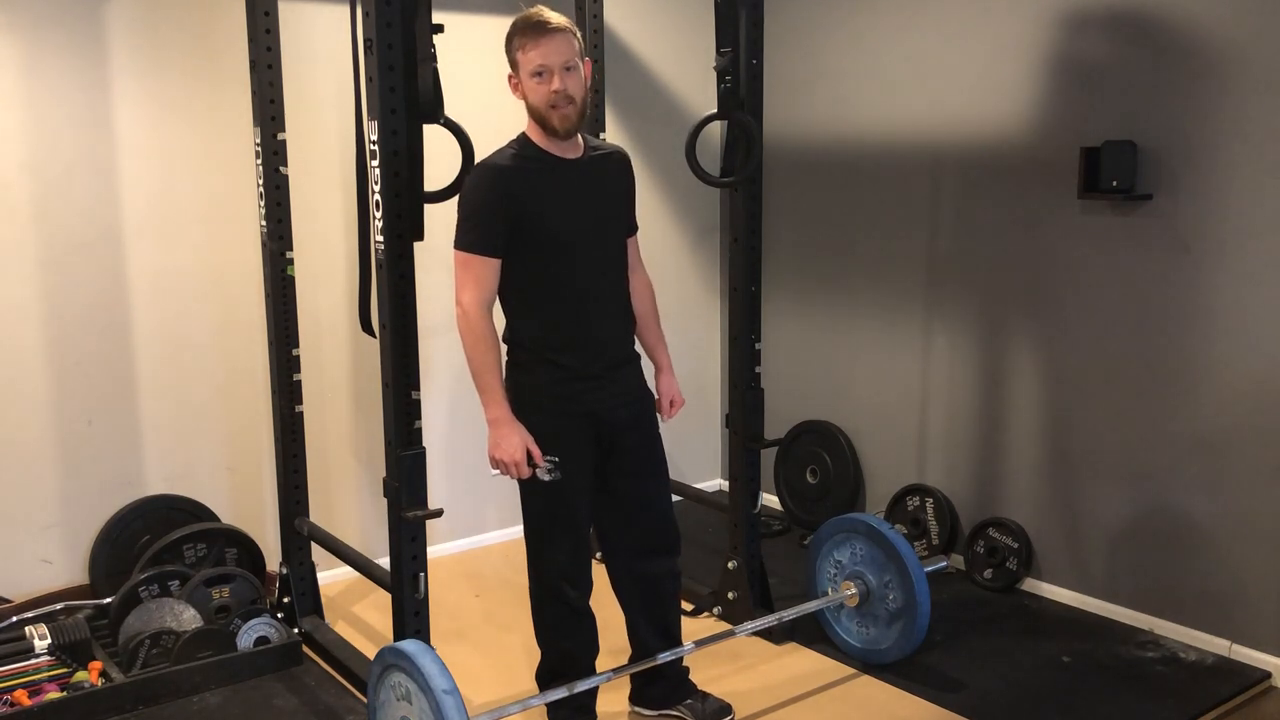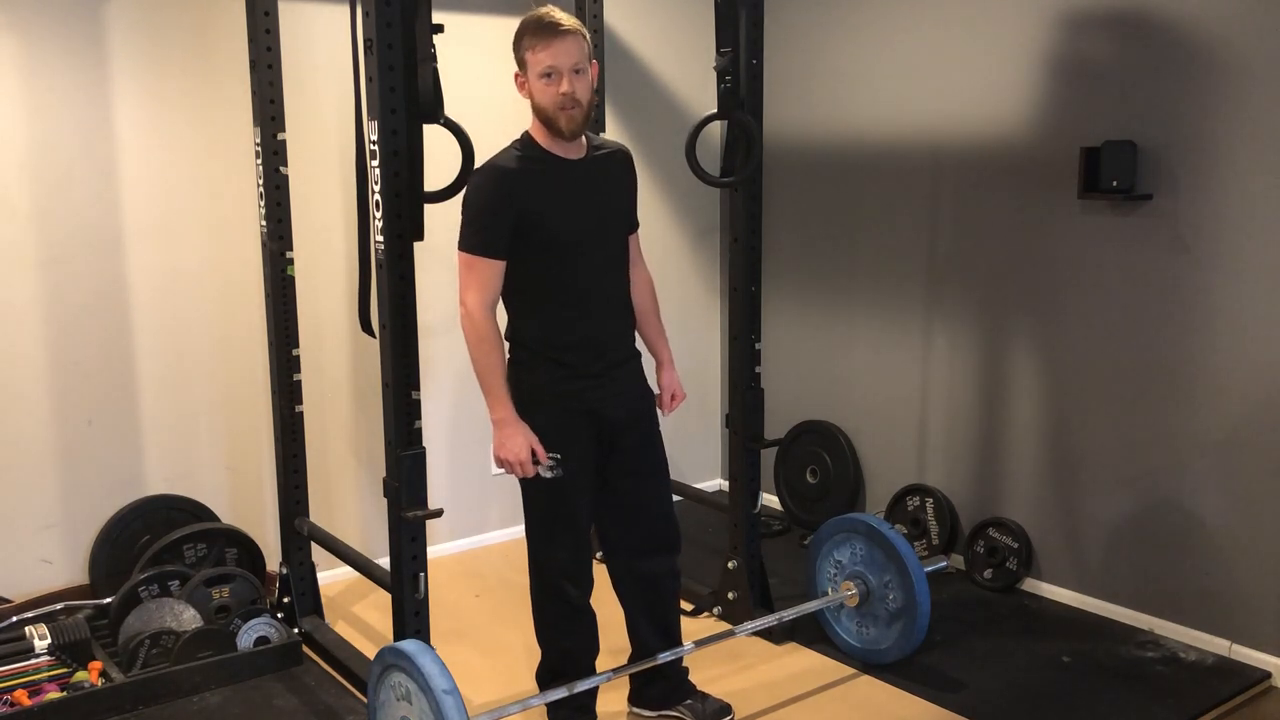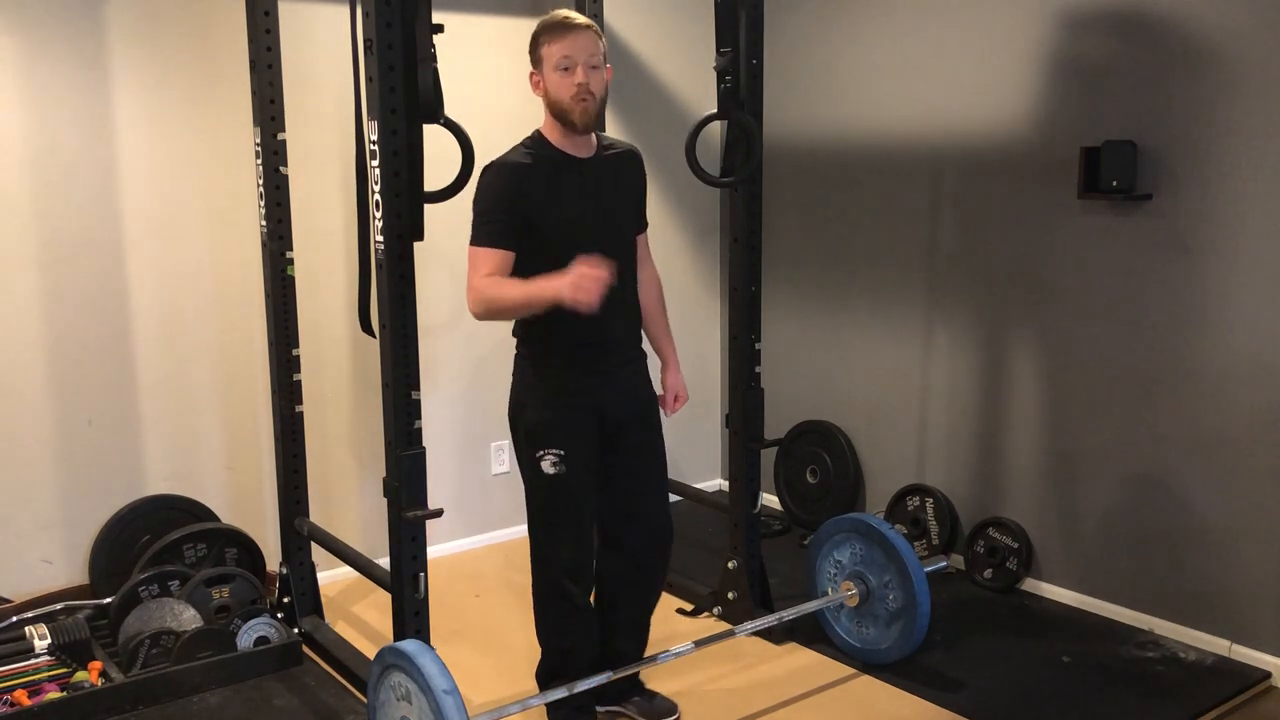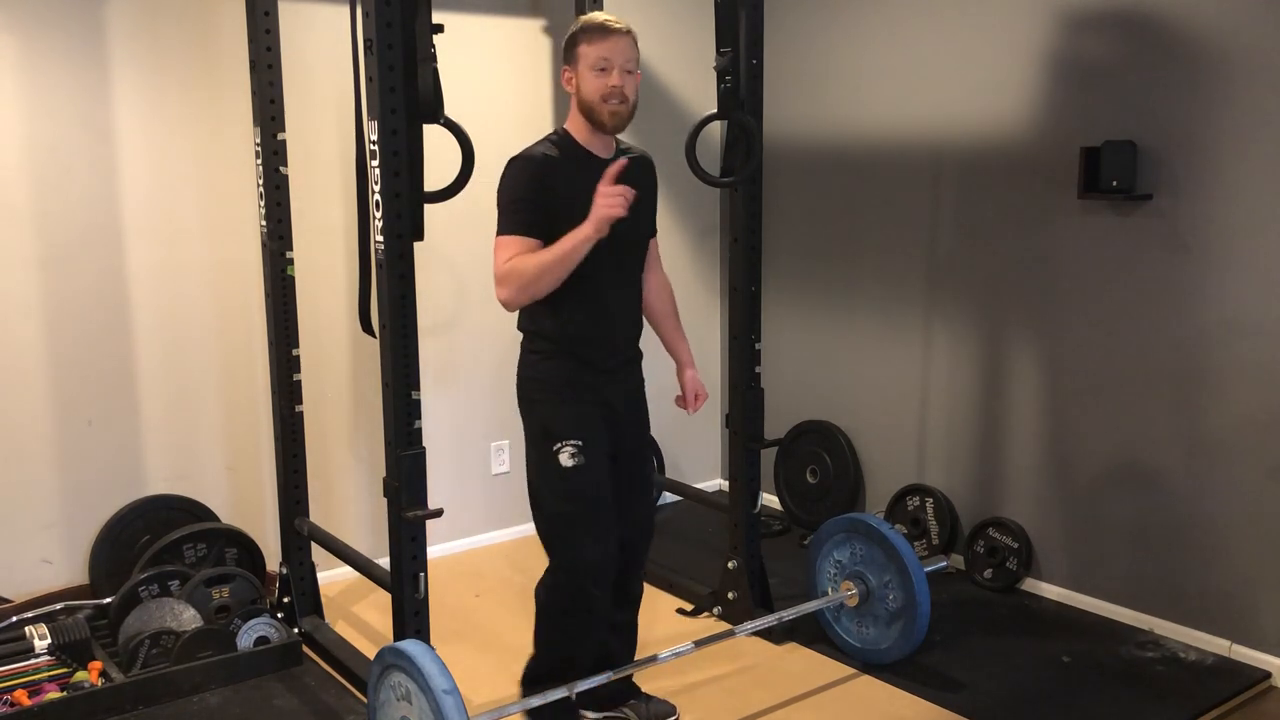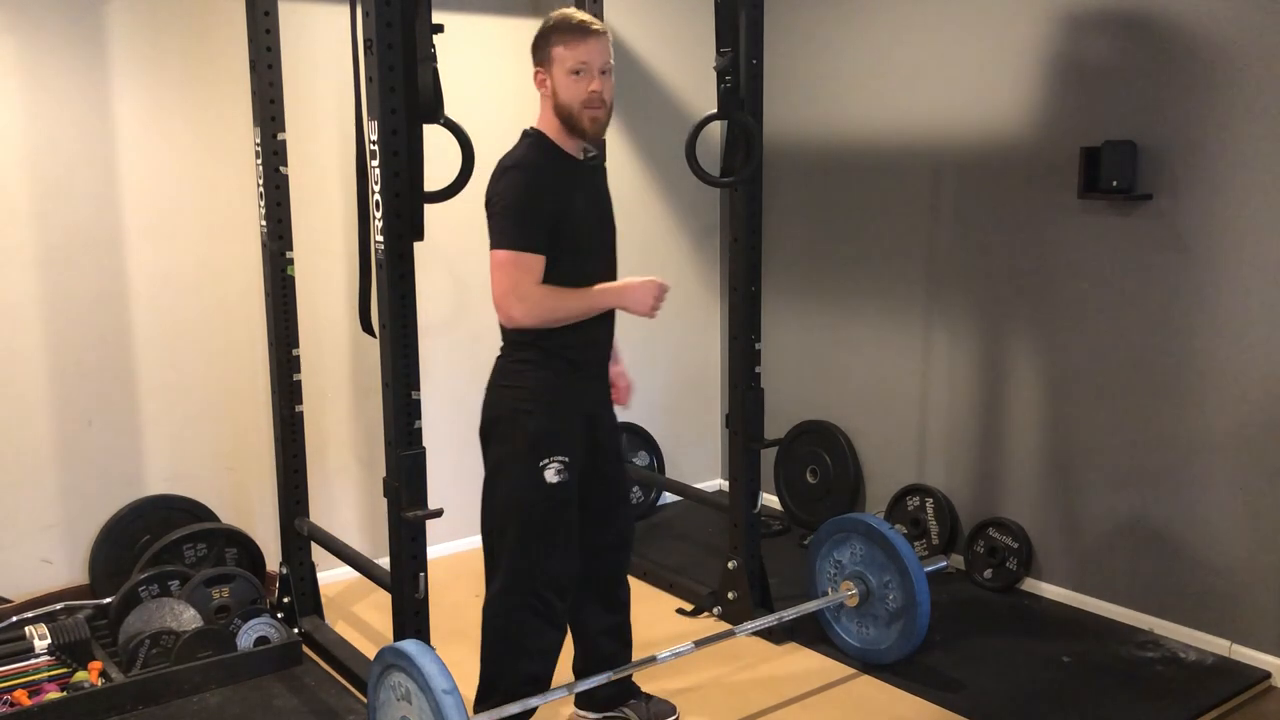
dt=0.4s
person 1, frame 1
left shoulder: (613, 165)
right shoulder: (498, 179)
right elbow: (473, 304)
left wrist: (663, 364)
right wrist: (501, 418)
left hip: (623, 389)
right hip: (548, 402)
left knee: (651, 540)
right knee: (562, 563)
person 1, frame 2
left shoulder: (616, 163)
right shoulder: (502, 181)
right elbow: (477, 306)
left wrist: (664, 360)
right wrist: (505, 421)
left hip: (623, 386)
right hip: (549, 401)
left knee: (651, 538)
right knee: (562, 561)
person 1, frame 3
left shoulder: (626, 163)
right shoulder: (512, 175)
right elbow: (481, 296)
left wrist: (669, 359)
right wrist: (558, 286)
left hip: (626, 381)
right hip: (553, 392)
left knee: (645, 537)
right knee: (566, 557)
person 1, frame 4
left shoulder: (640, 168)
right shoulder: (536, 169)
right elbow: (511, 286)
left wrist: (683, 360)
right wrist: (594, 224)
left hip: (621, 379)
right hip: (558, 383)
left knee: (627, 539)
right knee: (581, 551)
person 1, frame 5
left shoulder: (589, 167)
right shoulder: (525, 174)
right elbow: (518, 303)
left wrist: (608, 357)
right wrist: (621, 295)
left hip: (585, 392)
right hip: (534, 400)
left knee: (605, 548)
right knee: (533, 573)
